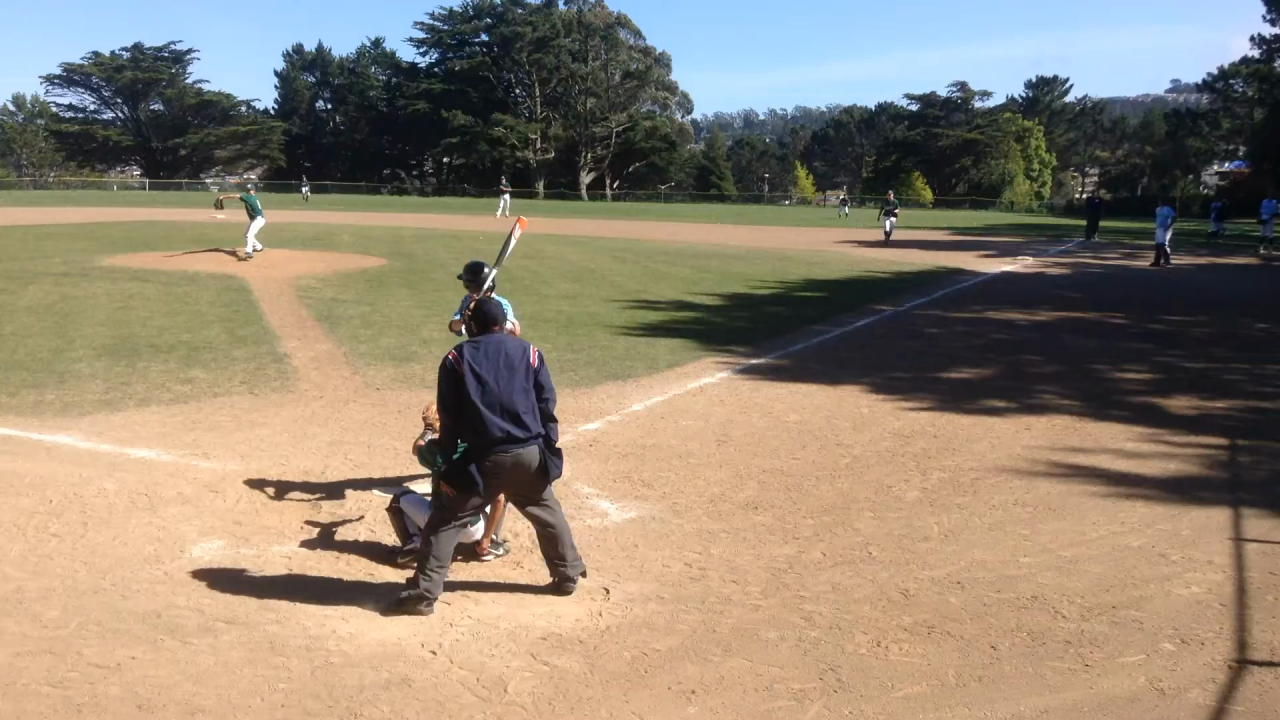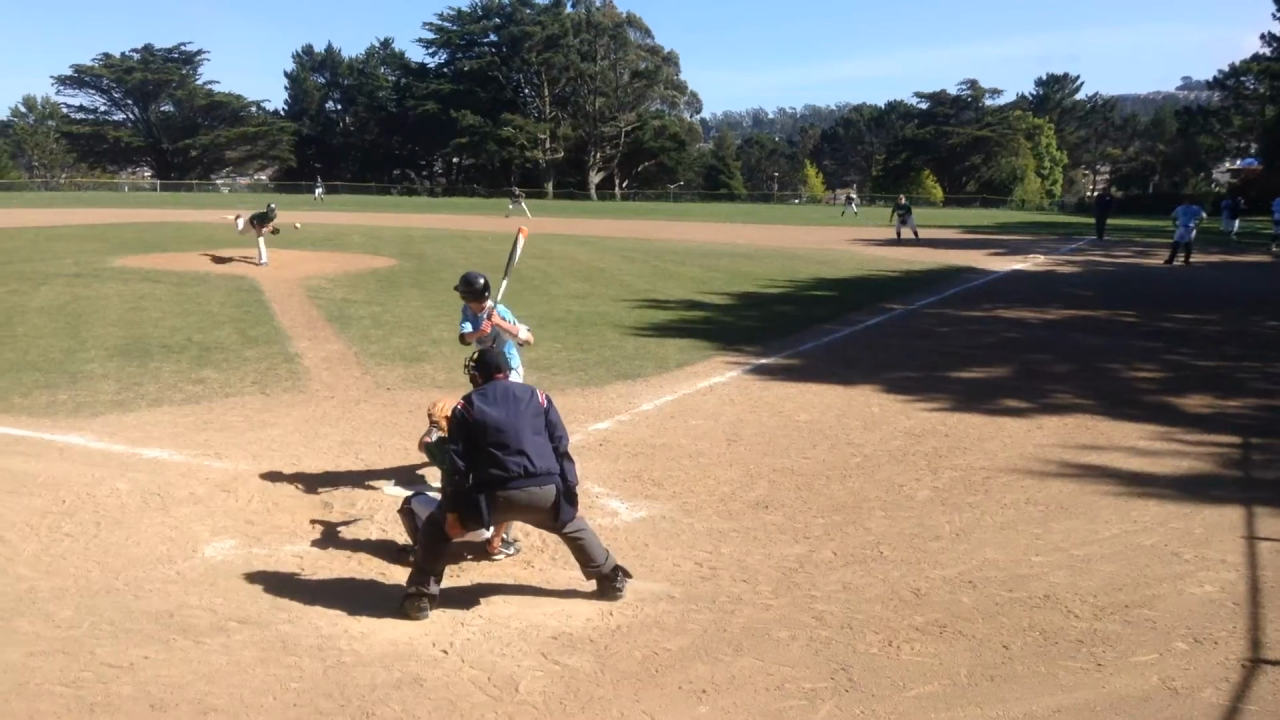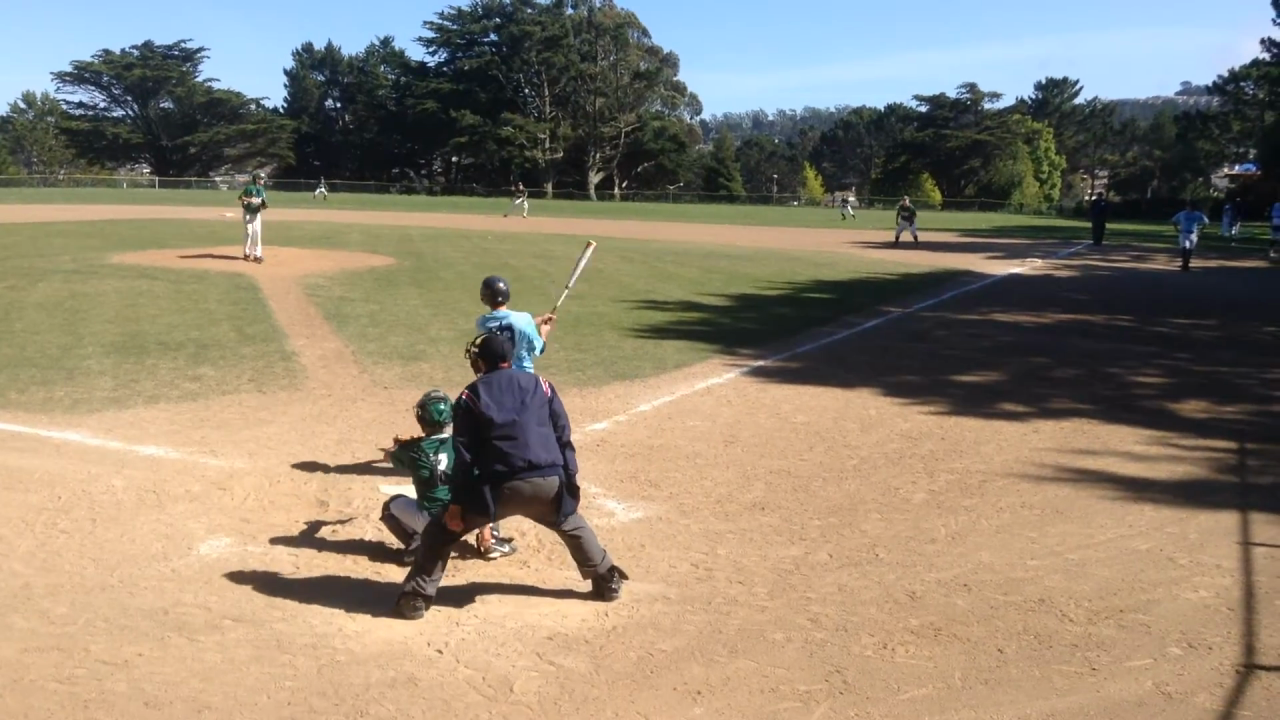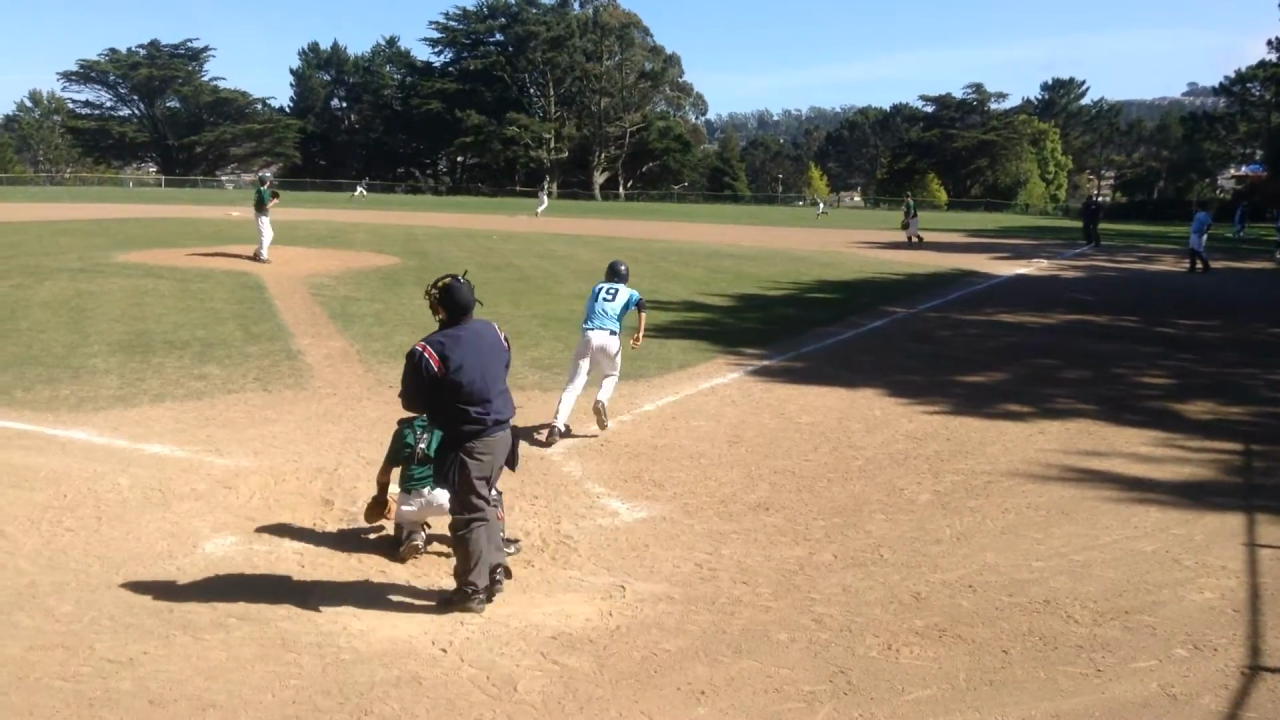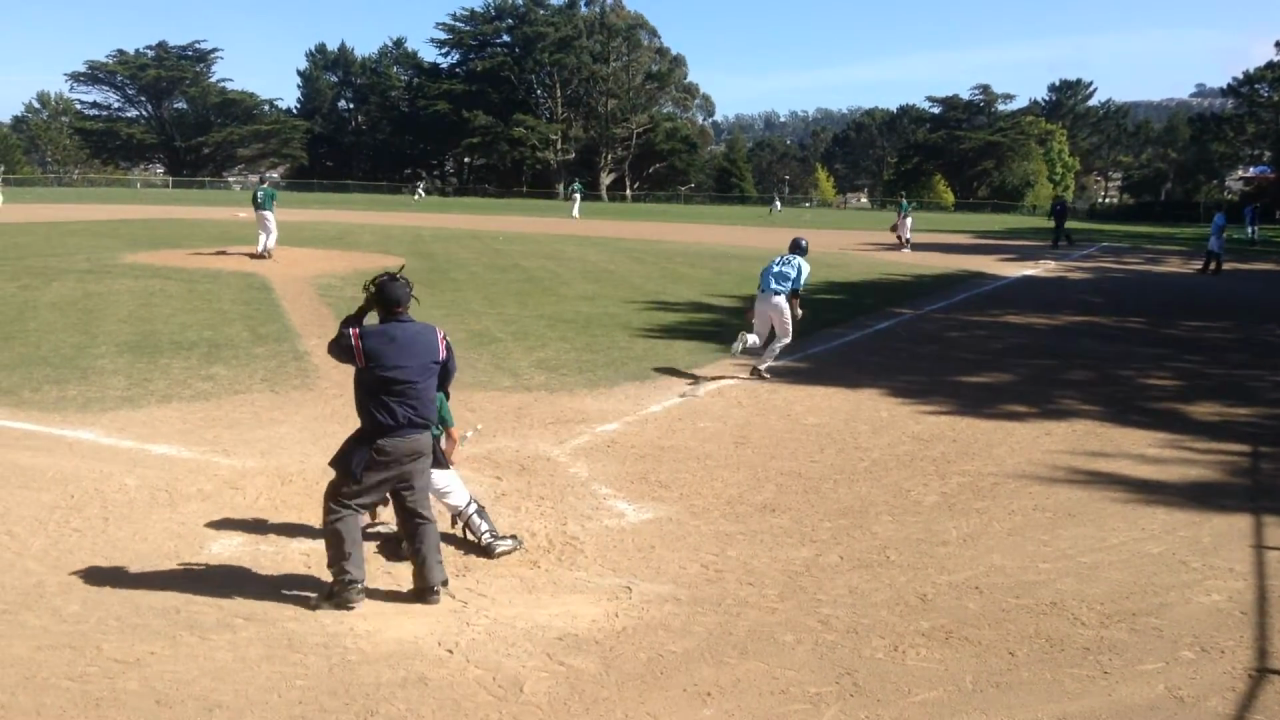
dt=0.7s
person 1, frame 1
left shoulder: (455, 358)
right shoulder: (530, 353)
left elbow: (448, 419)
right elbow: (546, 407)
left wrist: (445, 466)
right wrist: (550, 451)
left hip: (484, 458)
right hip: (529, 454)
left knee: (445, 521)
right knee: (548, 515)
left ankle: (423, 593)
right ankle: (568, 575)
person 1, frame 2
left shoulder: (467, 407)
right shoulder: (537, 396)
left elbow: (459, 465)
right elbow: (561, 448)
left wrist: (452, 511)
right wrist: (569, 494)
left hip: (497, 495)
right hip: (545, 492)
left knee: (436, 527)
right knee: (572, 523)
left ankle: (421, 597)
right ankle: (611, 580)
person 1, frame 3
left shoulder: (470, 397)
right shoulder: (541, 386)
left elbow: (464, 455)
right elbow: (564, 438)
left wrist: (456, 504)
right wrist: (568, 482)
left hip: (502, 487)
right hip: (549, 482)
left knee: (440, 529)
right knee: (570, 522)
left ankle: (416, 597)
right ankle: (607, 580)
person 1, frame 4
left shoulder: (428, 350)
right shoulder: (493, 331)
left elbow: (413, 403)
left hip: (469, 444)
right hip: (501, 435)
left knee: (470, 515)
right knee: (483, 506)
left ankle: (472, 591)
right ankle: (494, 571)
person 1, frame 5
left shoulder: (364, 340)
right shoulder: (436, 337)
left elbow: (336, 345)
right elbow: (446, 380)
left wrist: (360, 310)
left hip: (382, 444)
right hip: (421, 441)
left knee: (340, 506)
right knee: (419, 514)
left ankle: (347, 585)
right ankle: (431, 585)
